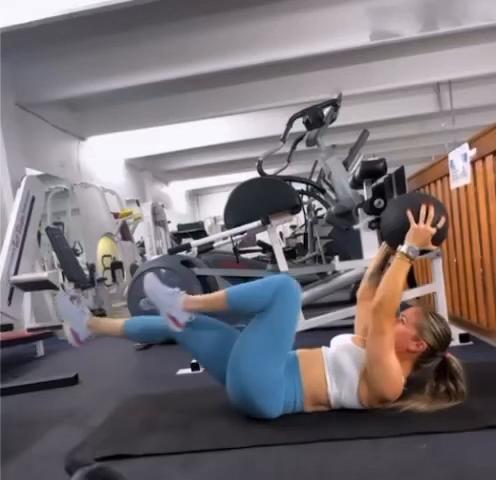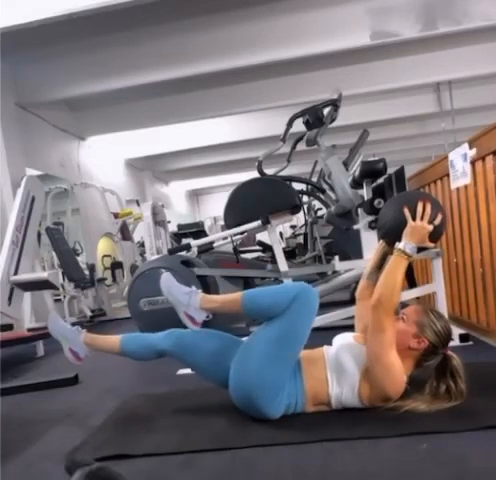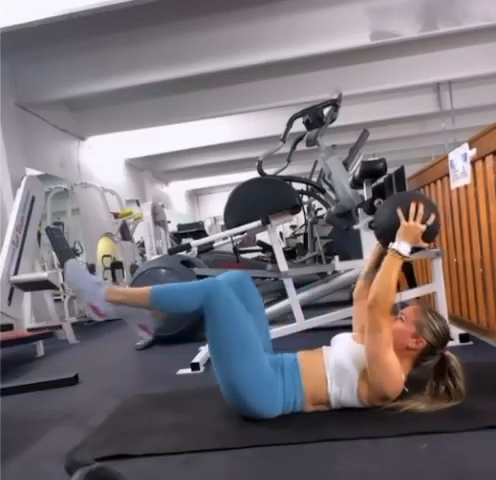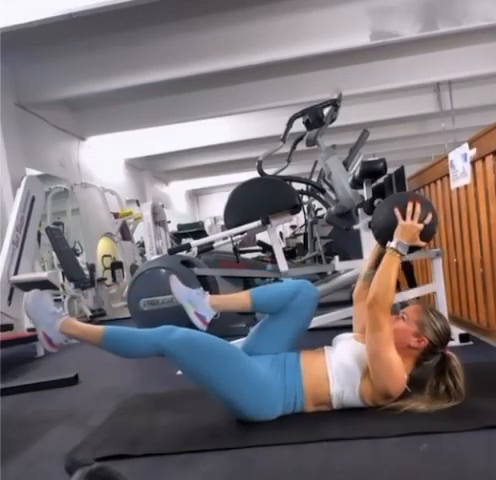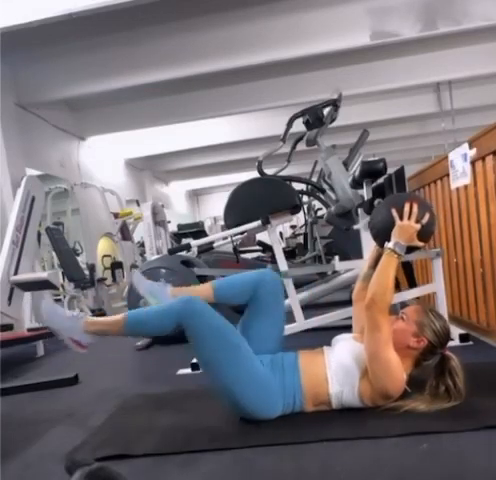
dt=0.4s
person 1, frame 1
left shoulder: (388, 380)
right shoulder: (371, 351)
left elbow: (380, 312)
right elbow: (366, 298)
left wrist: (409, 250)
right wrist: (387, 248)
left hip: (259, 390)
right hip: (255, 376)
left knee: (285, 286)
right knee: (179, 326)
left ankle: (186, 305)
right ankle: (90, 324)
person 1, frame 2
left shoulder: (390, 378)
right shoulder: (372, 348)
left elbow: (380, 309)
right elbow: (366, 297)
left wrist: (407, 247)
right wrist: (385, 244)
left hip: (263, 392)
right hip: (258, 377)
left knee: (302, 294)
right knee: (174, 340)
left ankle: (198, 304)
right ankle: (87, 342)
person 1, frame 3
left shoulder: (389, 378)
right shoulder: (370, 347)
left elbow: (376, 308)
right elbow: (362, 296)
left wrist: (402, 246)
right wrist: (382, 245)
left hip: (261, 392)
right hip: (268, 372)
left knee: (212, 291)
right knee: (236, 282)
left ankle: (107, 295)
right ankle: (158, 316)
person 1, frame 4
left shoulder: (390, 377)
right shoulder: (371, 349)
left elbow: (376, 307)
right elbow: (362, 297)
left wrist: (400, 246)
right wrist: (380, 246)
left hip: (261, 392)
right hip: (264, 367)
left knee: (170, 337)
right knee: (303, 291)
left ankle: (65, 328)
right ankle: (208, 306)
person 1, frame 5
left shoulder: (390, 379)
right shoulder: (374, 350)
left elbow: (374, 307)
right elbow: (364, 301)
left wrist: (398, 246)
right wrist: (376, 247)
left hip: (258, 393)
right hip: (265, 367)
left knee: (189, 308)
right knee: (266, 280)
left ankle: (88, 329)
right ankle: (168, 294)
